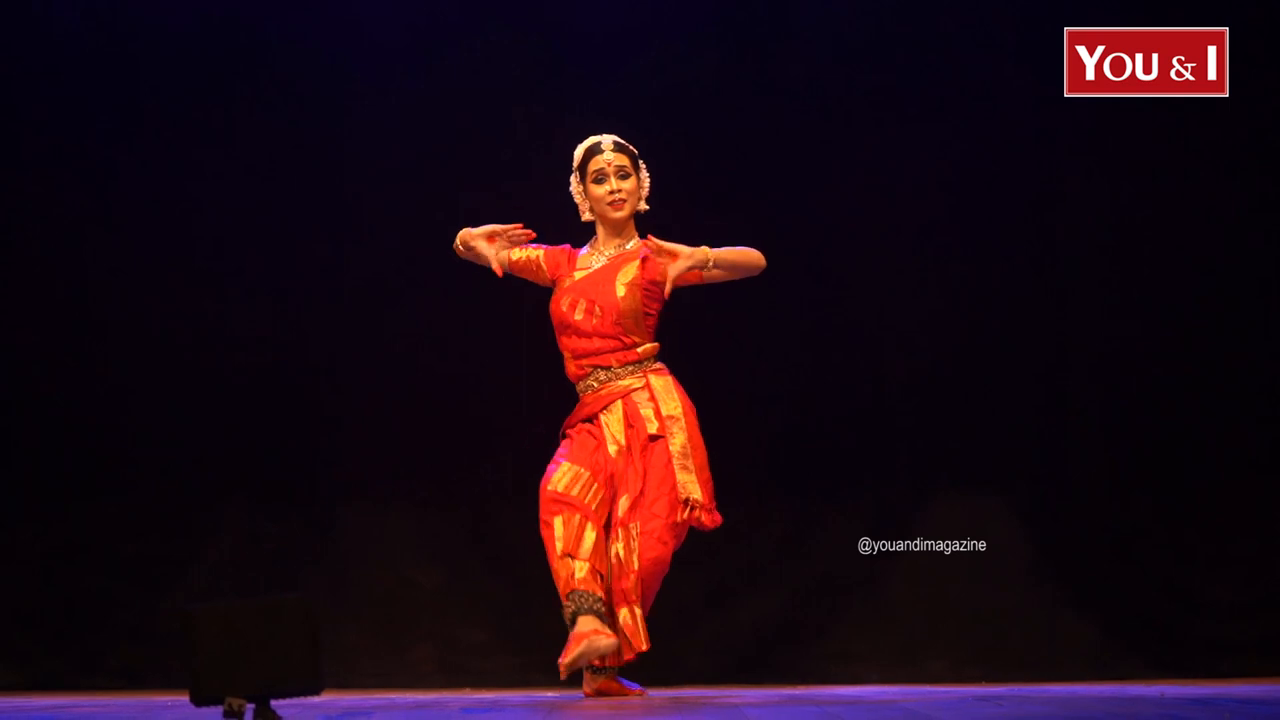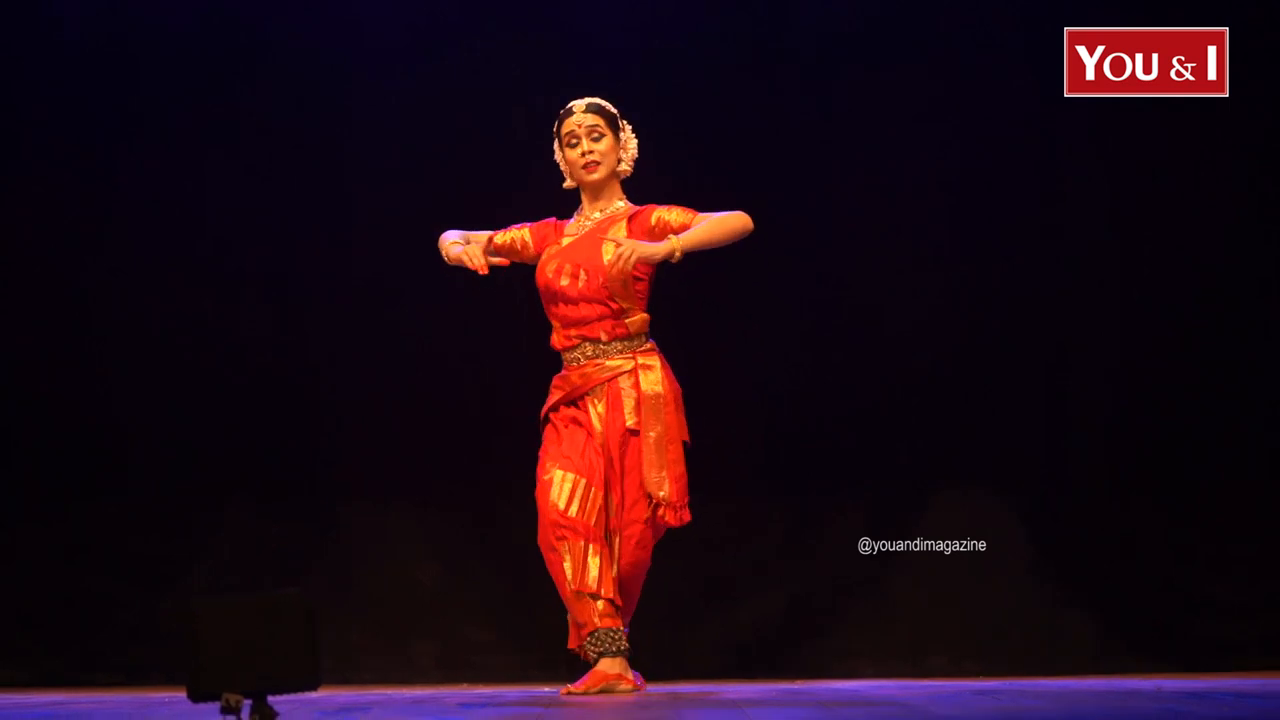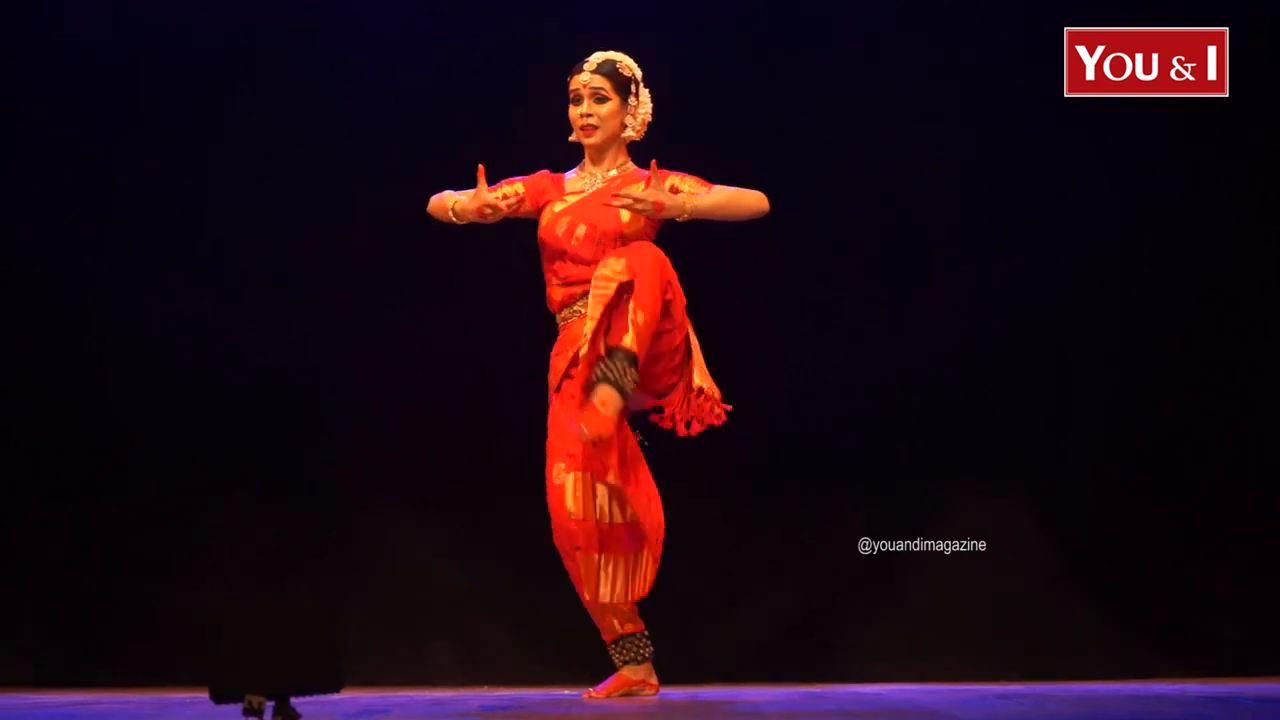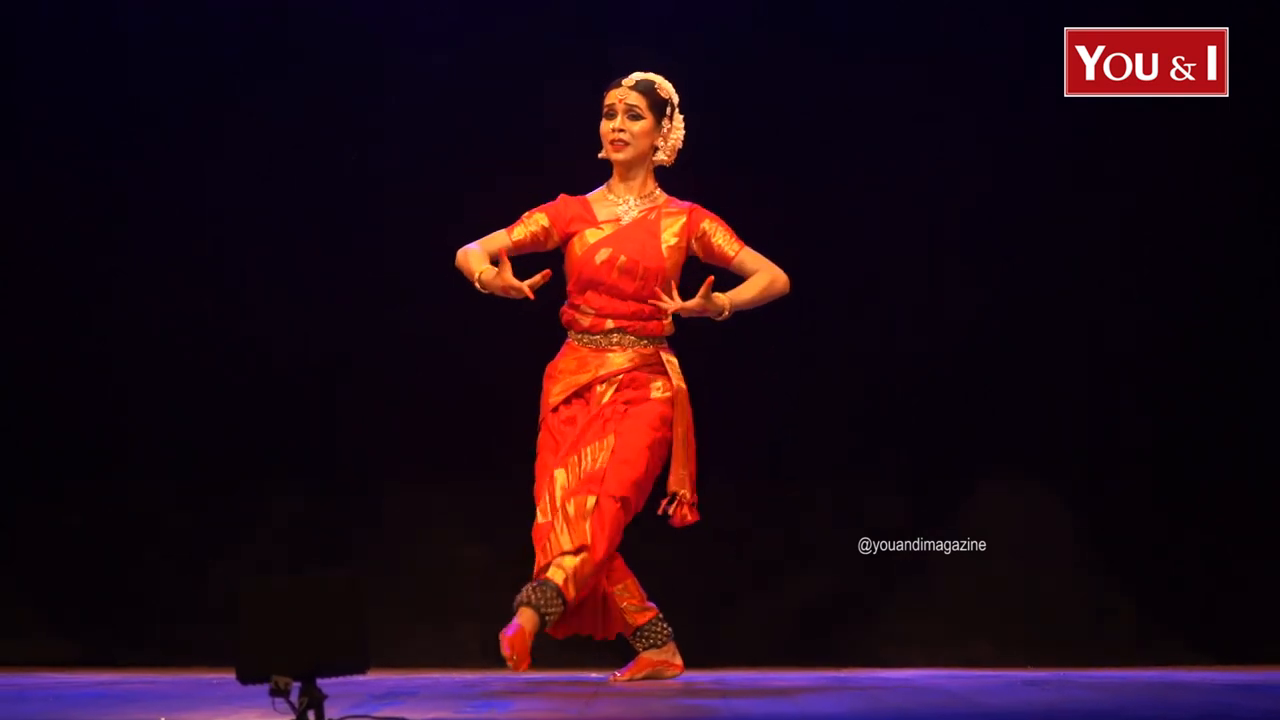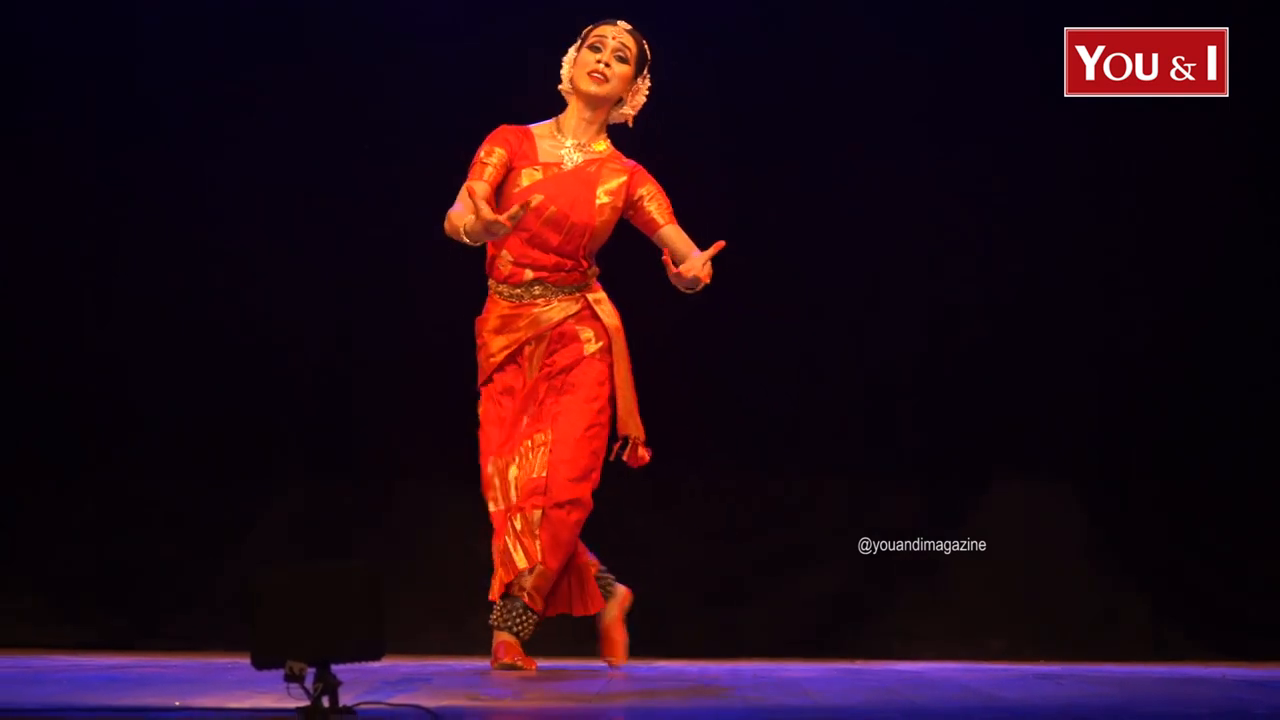
dt=0.7s
person 1, frame 1
left shoulder: (654, 261)
right shoulder: (561, 262)
left elbow: (754, 263)
right elbow: (465, 248)
left wrist: (701, 258)
right wrist: (474, 239)
left hip: (649, 409)
right hip: (593, 418)
left knee: (643, 543)
right knee: (564, 496)
left ankle: (603, 665)
right ankle: (589, 625)
person 1, frame 2
left shoulder: (645, 221)
right shoulder: (548, 235)
left elbow: (740, 222)
right elbow: (452, 238)
left wrist: (664, 248)
right wrist: (462, 249)
left hip: (635, 387)
right hip: (574, 395)
left knee: (629, 533)
right knee: (564, 515)
left ankle: (606, 648)
right ankle: (608, 659)
person 1, frame 3
left shoulder: (652, 185)
right shoulder: (546, 187)
left elbow: (756, 203)
right elbow: (437, 203)
left wrist: (675, 207)
right wrist: (469, 208)
left hip: (643, 352)
right hip: (576, 355)
left knee: (639, 265)
right knee: (579, 511)
left ankle: (616, 382)
right ankle: (634, 663)
person 1, frame 4
left shoulder: (685, 219)
right shoulder: (570, 212)
left elbow: (775, 279)
right elbow: (469, 252)
left wrist: (716, 307)
right wrist: (490, 277)
left hip: (644, 382)
right hip: (574, 381)
left knee: (597, 490)
right knee: (565, 513)
left ankle: (533, 613)
right ankle: (657, 646)
person 1, frame 5
left shoulder: (626, 176)
right shoulder: (510, 142)
left elbow: (693, 257)
right elbow: (457, 216)
left wrist: (692, 272)
right wrist: (480, 228)
left hip: (579, 334)
right hip: (506, 333)
left knee: (557, 485)
right knee: (511, 484)
left ankle: (511, 625)
right ankle: (604, 594)
